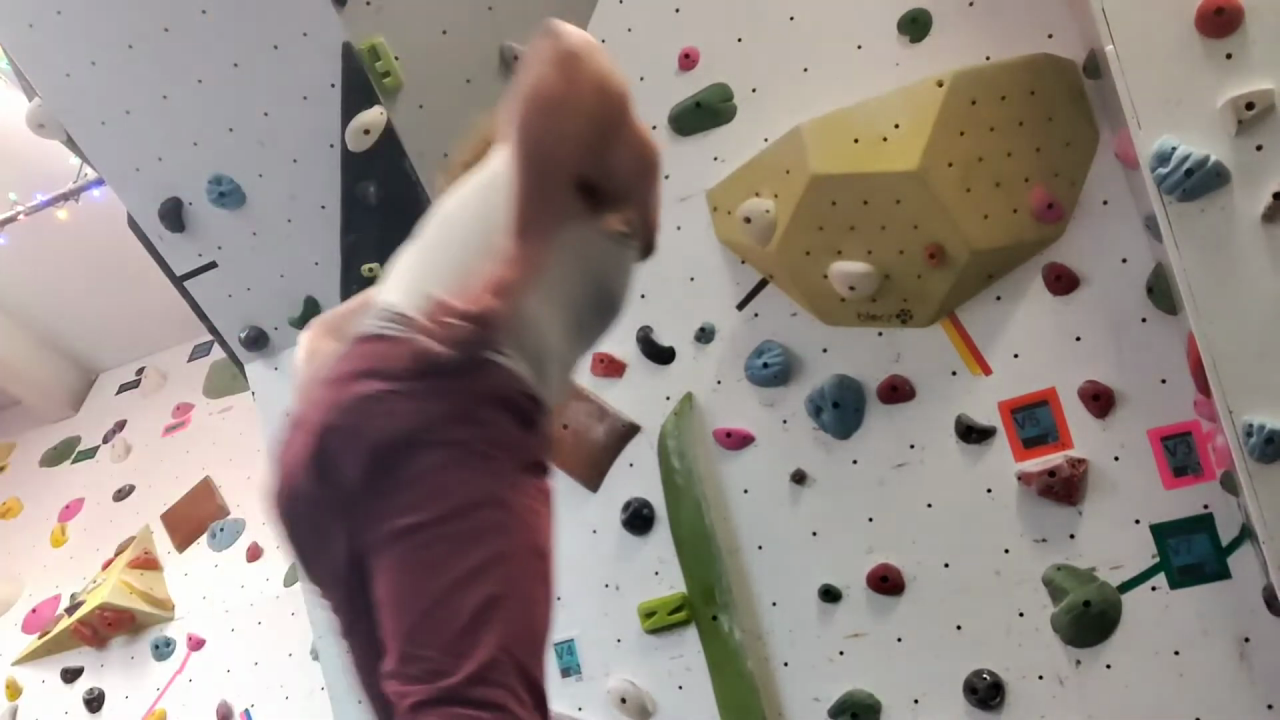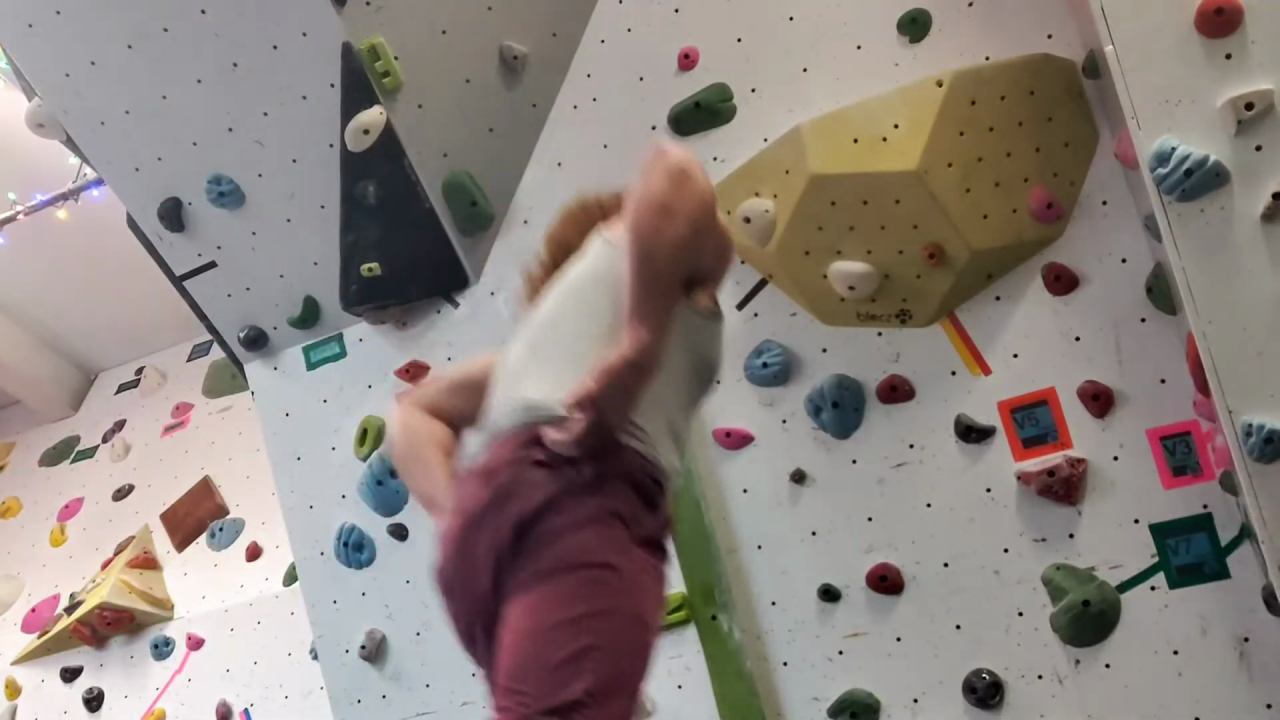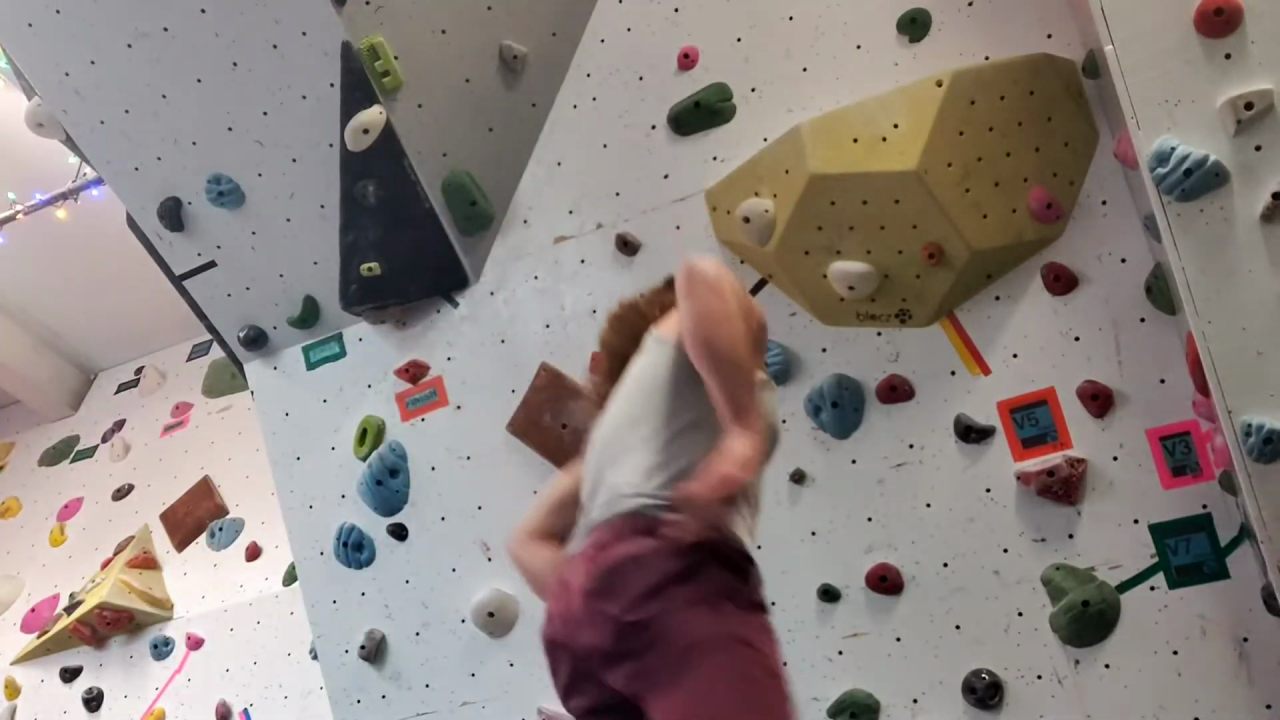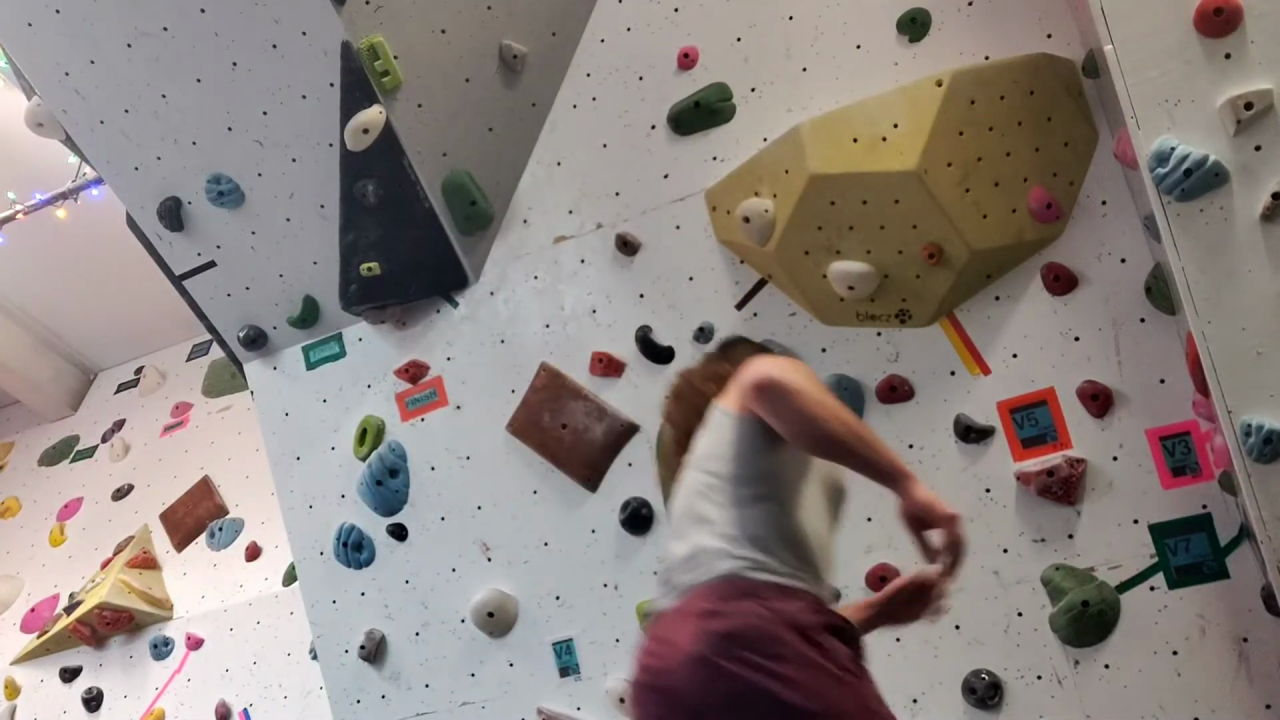
dt=0.3s
person 1, frame 1
left shoulder: (489, 202)
right shoulder: (616, 162)
left elbow: (323, 339)
right elbow: (565, 51)
right wrist: (520, 261)
right hip: (446, 423)
person 1, frame 2
left shoulder: (568, 296)
right shoulder: (691, 251)
left elbow: (414, 412)
right elbow: (674, 170)
left wrist: (458, 512)
right wrist: (638, 345)
left hip: (485, 523)
right hip: (578, 498)
person 1, frame 3
left shoulder: (630, 401)
right shoulder: (726, 319)
left elbow: (529, 539)
right elbow: (703, 275)
left wrist: (590, 609)
right wrist: (747, 433)
right hip: (668, 572)
person 1, frame 4
left shoulder: (700, 460)
right shoulder: (749, 394)
right elbow: (772, 379)
left wrist: (868, 614)
right wrist: (907, 484)
right hip: (756, 638)
